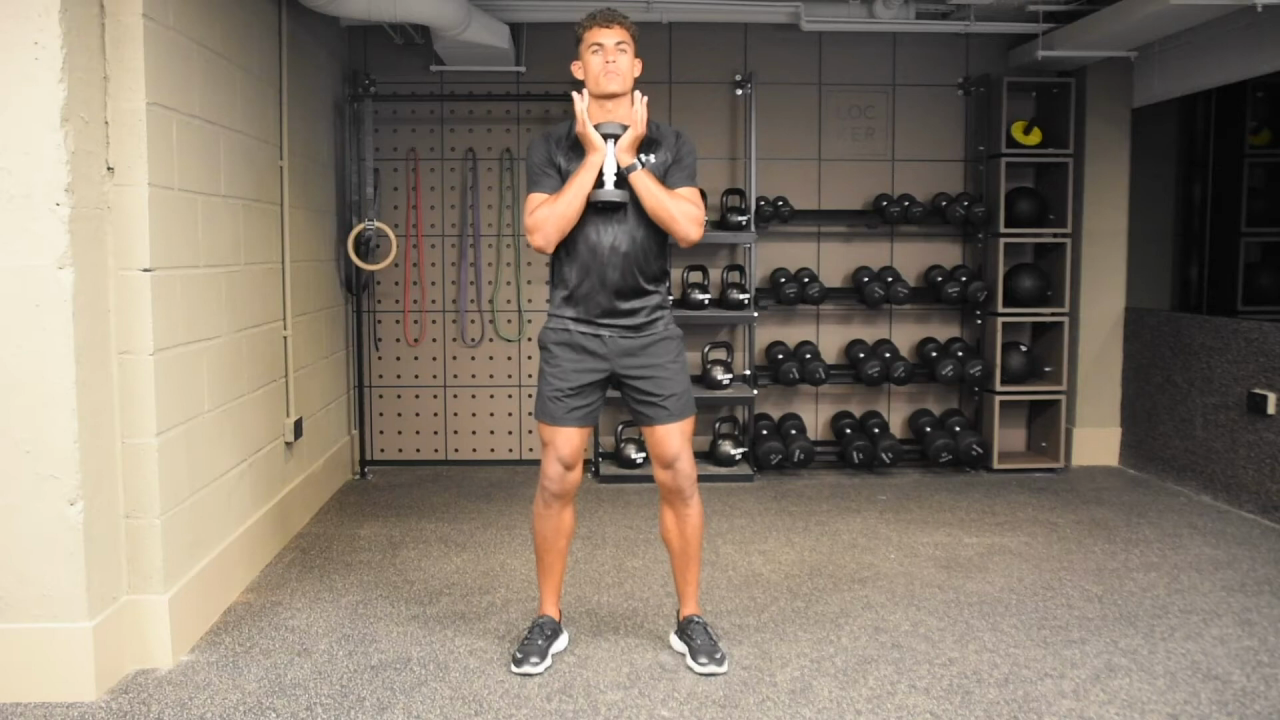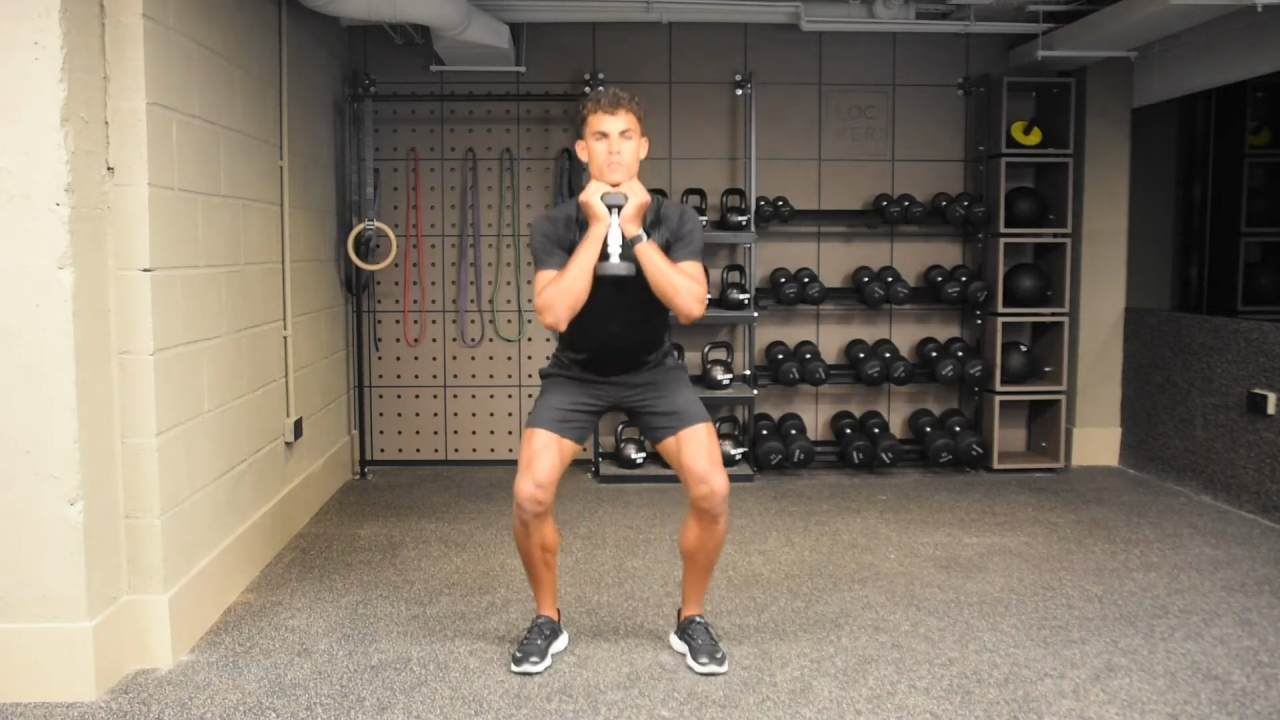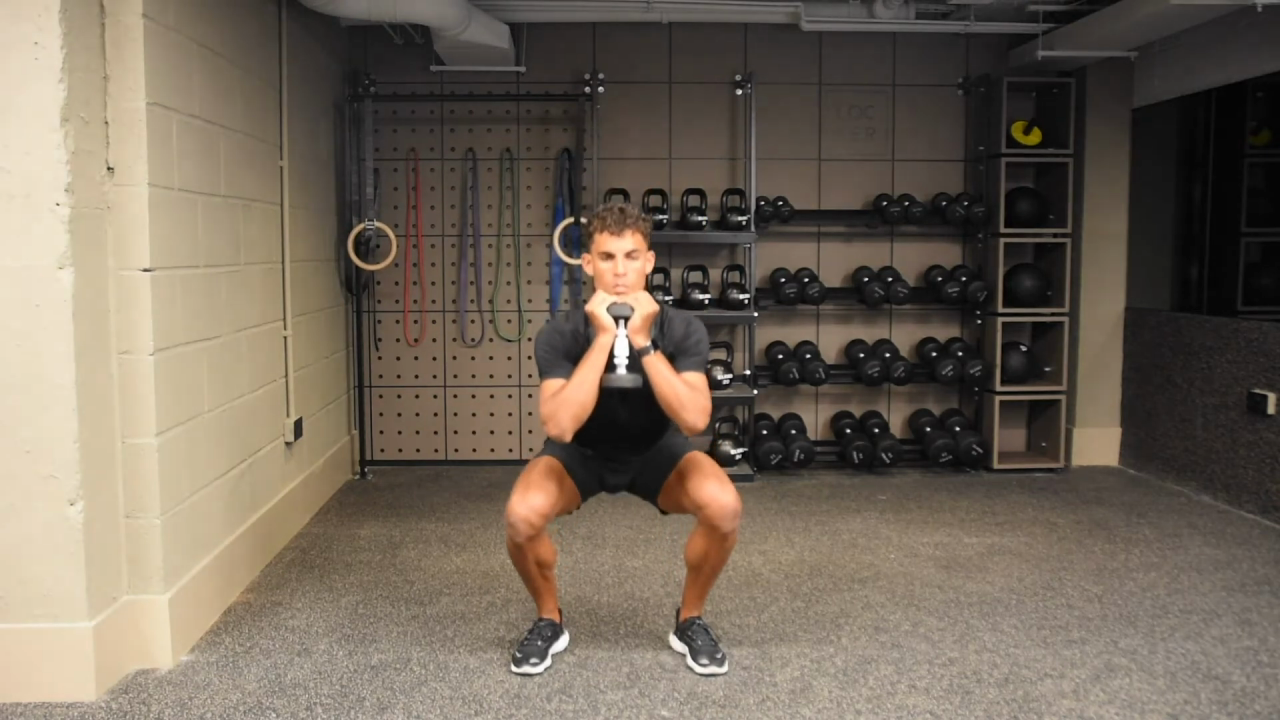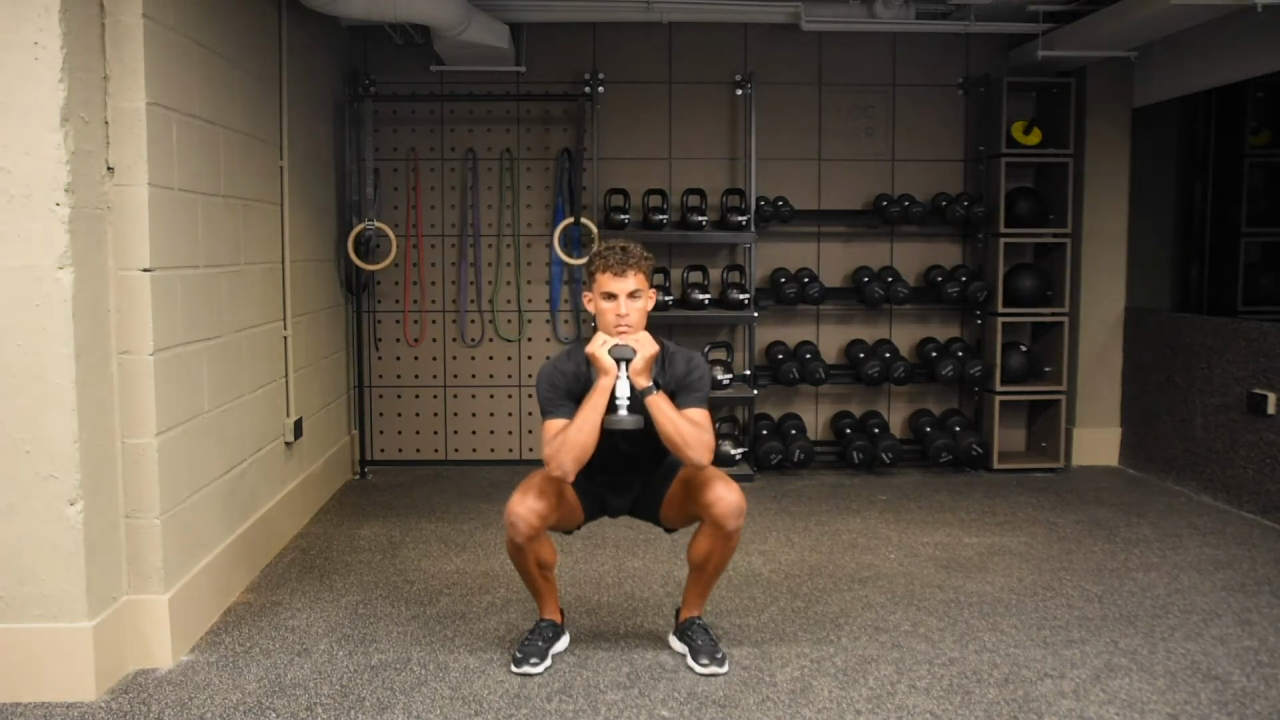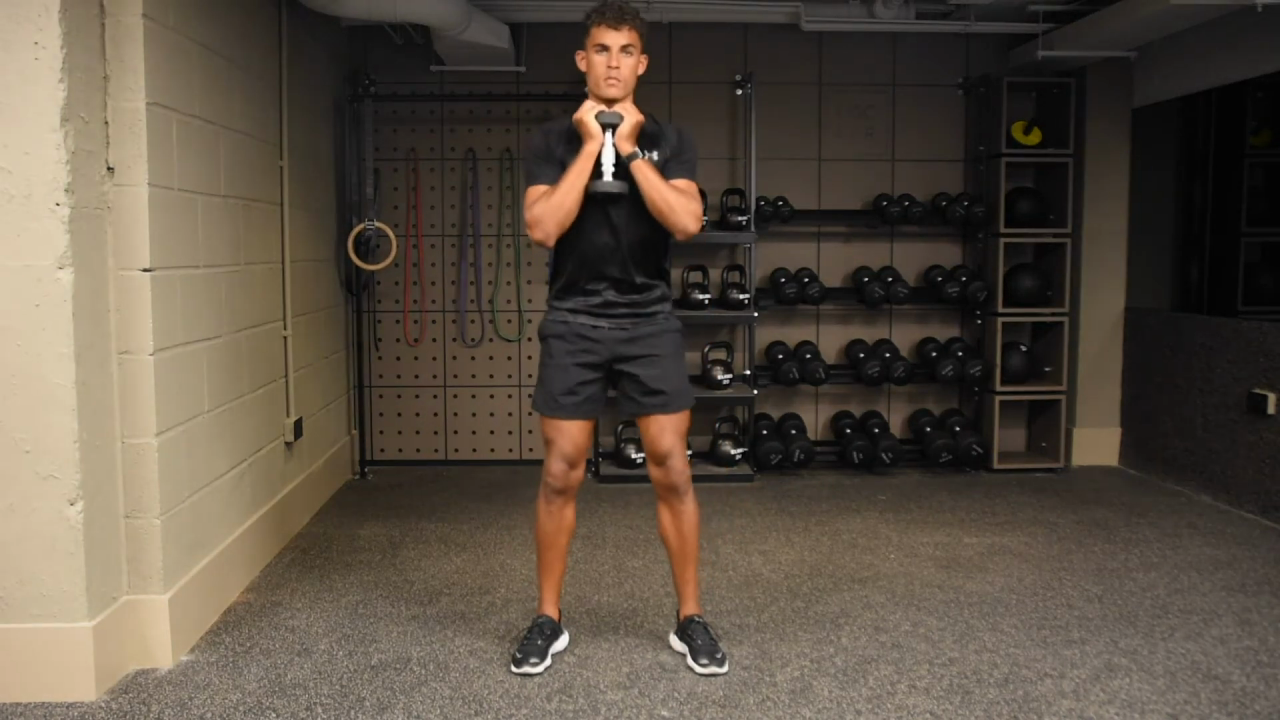
dt=1s
person 1, frame 1
left shoulder: (669, 144)
right shoulder: (551, 146)
left elbow: (690, 228)
right elbow: (541, 235)
left wrist: (629, 160)
right wrist: (593, 156)
left hip: (650, 331)
right hip: (573, 332)
left knee: (677, 474)
right knee: (559, 476)
left ankle: (690, 619)
right ankle: (548, 619)
person 1, frame 2
left shoulder: (676, 220)
right shoulder: (555, 226)
left elbow: (691, 305)
right elbow: (553, 315)
left wrist: (635, 233)
right wrist: (597, 228)
left hip: (653, 371)
right hip: (576, 373)
left knee: (711, 489)
right knee: (531, 493)
left ankle: (691, 620)
right ankle: (548, 620)
person 1, frame 3
left shoulder: (682, 329)
right shoulder: (560, 334)
left elbow: (695, 420)
right elbow: (560, 427)
left wrist: (642, 343)
right wrist: (604, 339)
left hip: (655, 449)
right hip: (582, 452)
left knee: (723, 506)
right knee: (522, 514)
left ankle: (690, 620)
right ankle: (549, 621)
person 1, frame 4
left shoulder: (684, 366)
right shoulder: (562, 372)
left elbow: (700, 456)
right elbow: (561, 468)
left wrist: (645, 383)
right wrist: (605, 380)
left hip: (657, 476)
right hip: (586, 479)
left knee: (728, 504)
right knee: (521, 514)
left ankle: (690, 619)
right ankle: (550, 620)
person 1, frame 5
left shoulder: (670, 140)
right shoulder: (552, 140)
left elbow: (687, 222)
right elbow: (542, 228)
left wrist: (630, 150)
right wrist: (590, 145)
left hip: (650, 322)
right hip: (573, 324)
left knee: (672, 472)
right knee: (561, 473)
left ankle: (690, 619)
right ankle: (548, 618)
